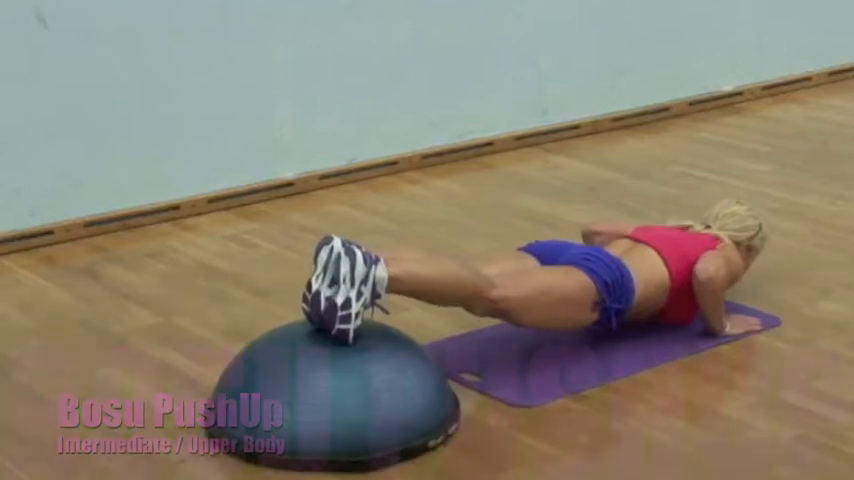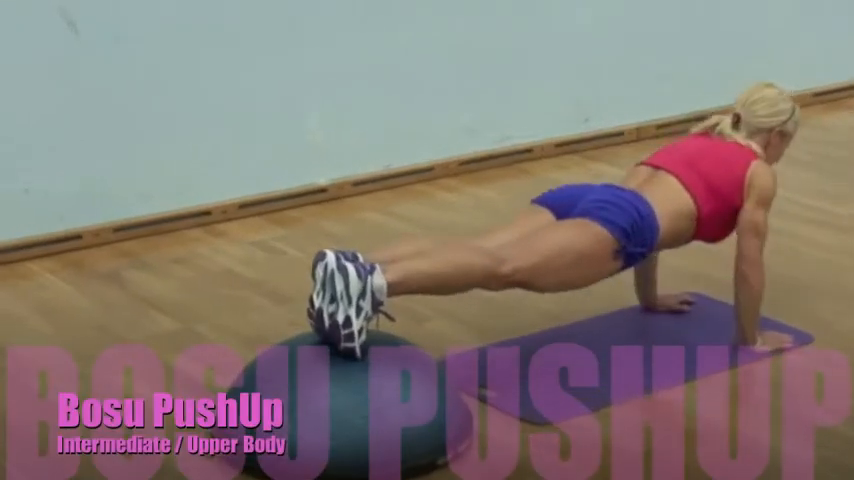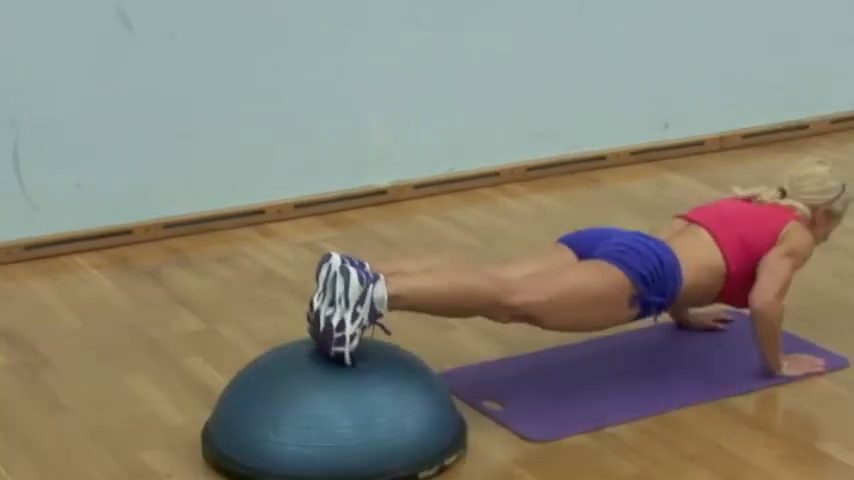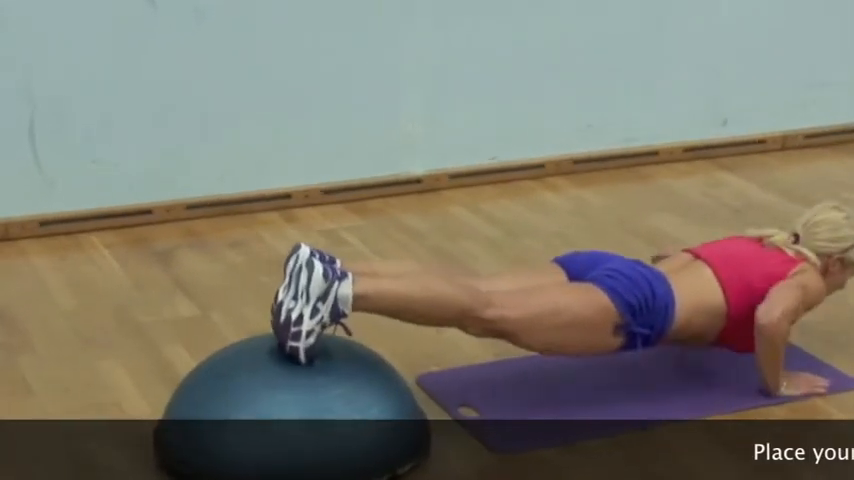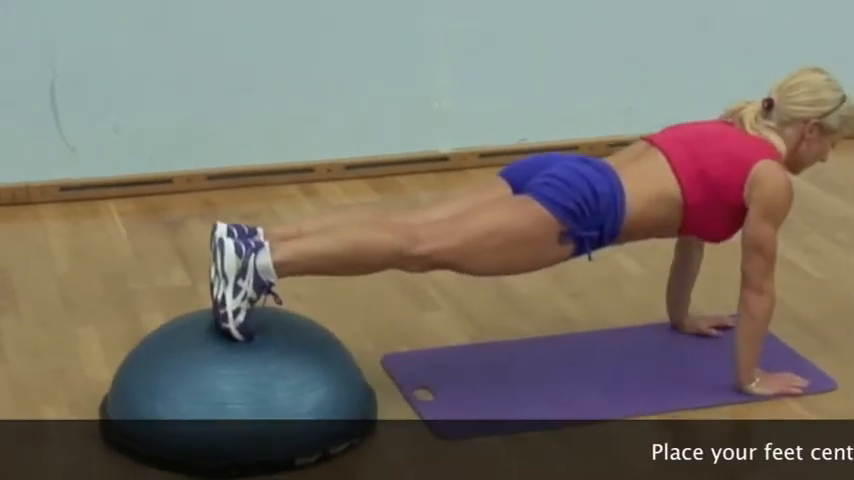
dt=1s
person 1, frame 1
left shoulder: (665, 232)
right shoulder: (727, 258)
left elbow: (593, 229)
right elbow: (706, 274)
right wrist: (720, 324)
left hip: (561, 253)
right hip: (605, 284)
left knee: (476, 282)
right knee: (494, 295)
left ankle: (355, 261)
right ankle: (374, 275)
person 1, frame 2
left shoulder: (692, 141)
right shoulder: (759, 176)
right elbow: (749, 263)
left wrist: (649, 297)
right wrist: (751, 338)
left hip: (580, 196)
right hip: (618, 221)
left knee: (472, 251)
right knee: (504, 269)
left ankle: (353, 267)
right ankle: (375, 286)
person 1, frame 3
left shoulder: (741, 206)
right shoulder: (796, 238)
right elbow: (763, 300)
left wrist: (683, 313)
right wrist: (776, 364)
left hip: (606, 242)
right hip: (642, 273)
left knee: (493, 283)
right knee: (513, 302)
left ankle: (359, 276)
right ankle: (373, 293)
person 1, frame 4
left shoulder: (757, 245)
right shoulder: (807, 279)
right elbow: (768, 320)
left wrist: (691, 321)
right wrist: (777, 383)
left hip: (608, 270)
right hip: (633, 303)
left knee: (472, 293)
right knee: (491, 316)
left ankle: (328, 272)
right ankle: (342, 293)
person 1, frame 5
left shoulder: (727, 135)
right shoulder: (771, 178)
left elbow: (690, 222)
right elbow: (756, 289)
left wrist: (681, 318)
right wrist: (751, 377)
left hip: (559, 173)
right hip: (581, 205)
left knee: (408, 228)
right knee: (424, 249)
left ankle: (252, 241)
right ankle: (263, 263)
